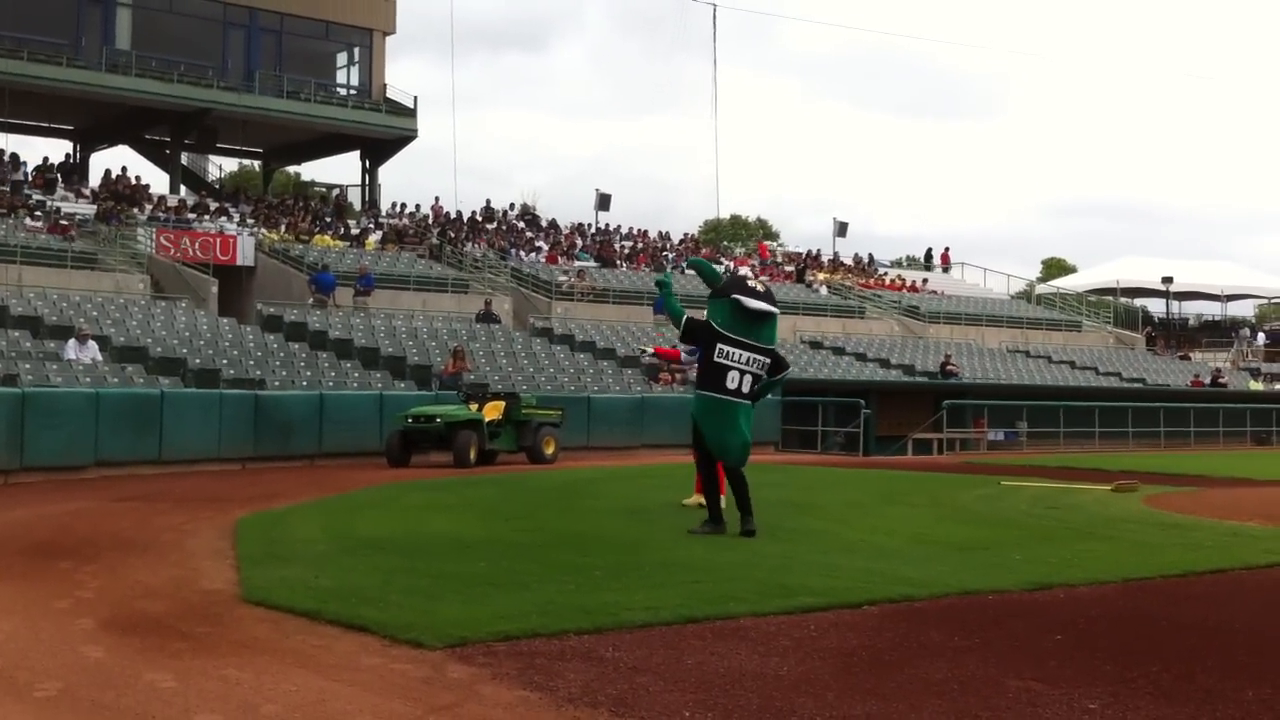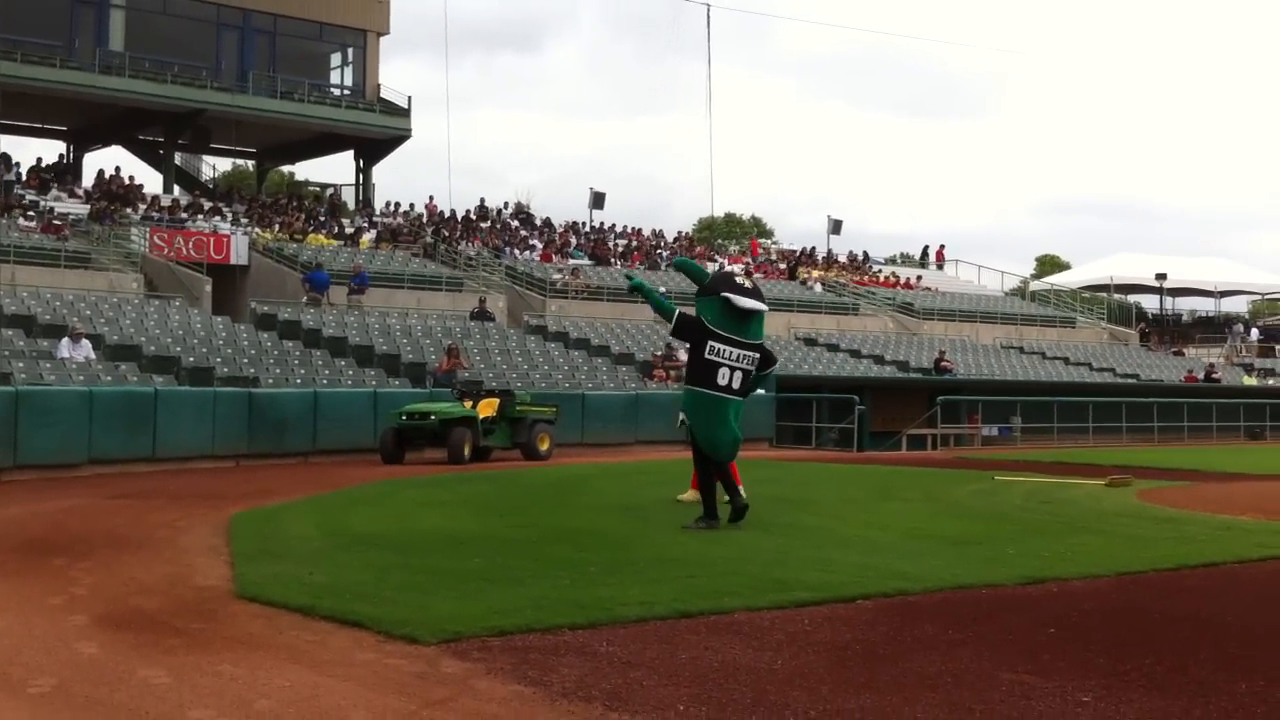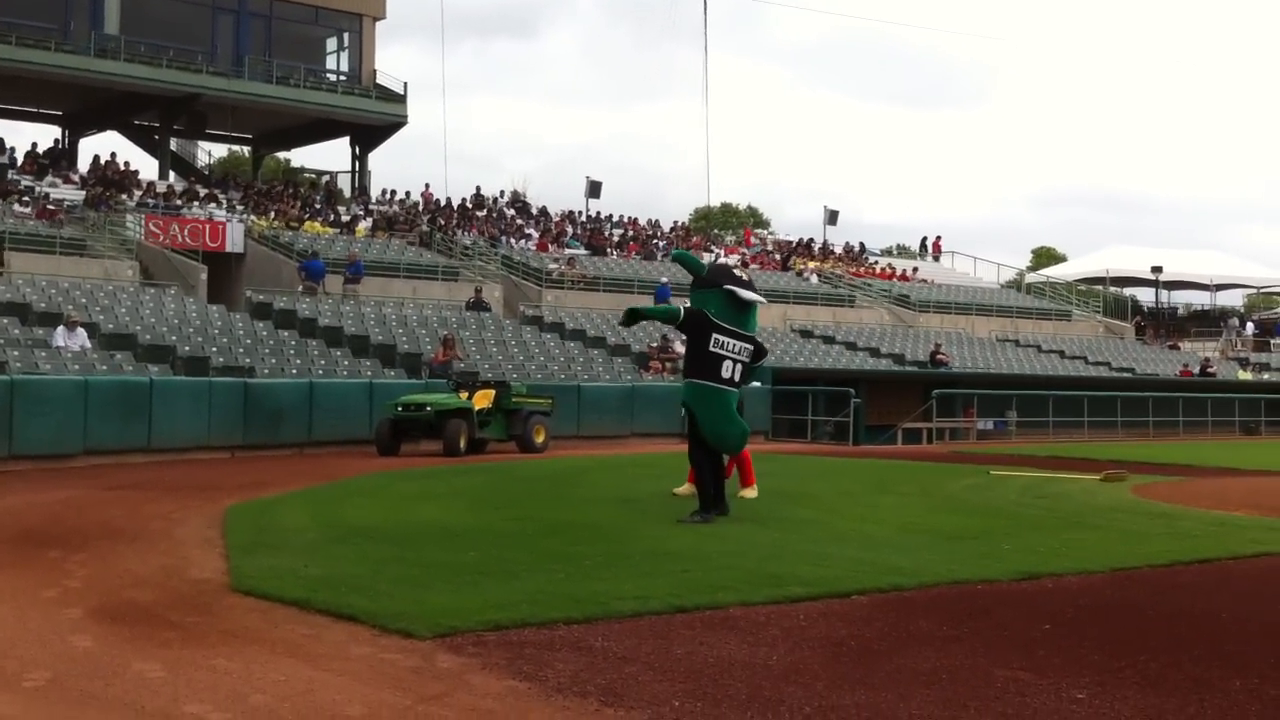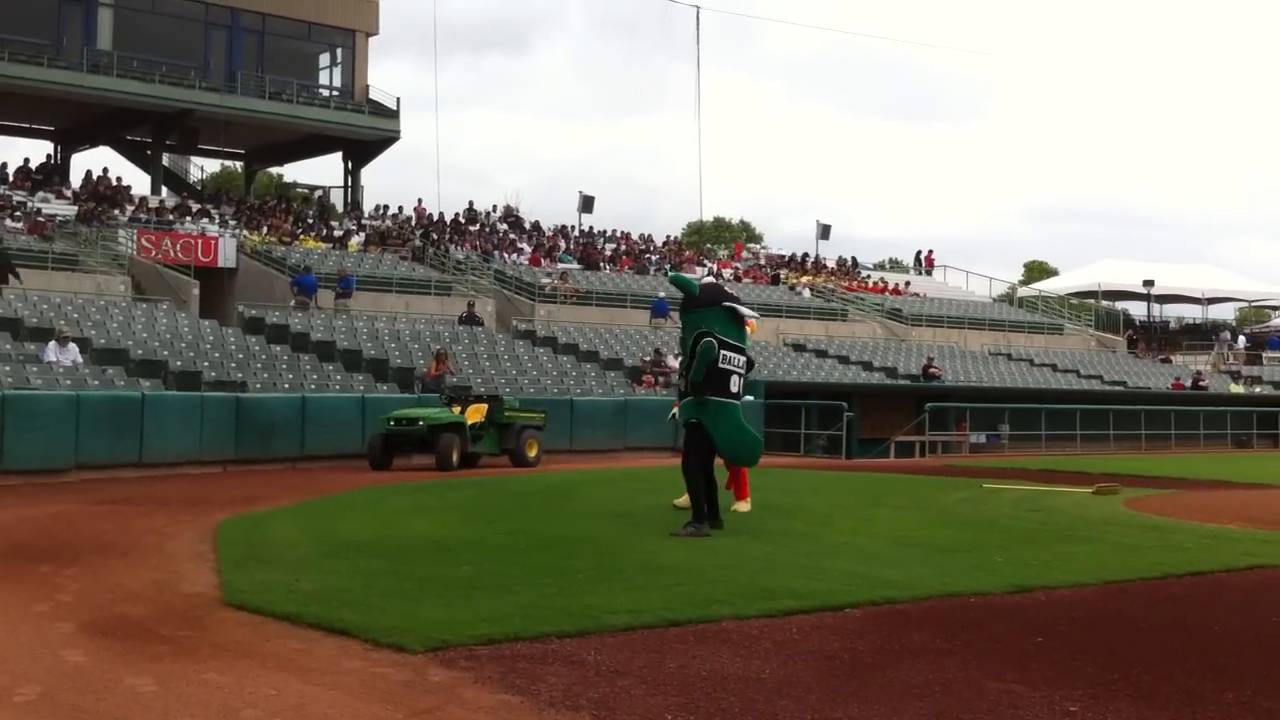
dt=0.2s
person 1, frame 1
left shoulder: (712, 331)
right shoulder: (762, 343)
left elbow: (677, 316)
right elbow: (782, 370)
left wrist: (666, 288)
right wrist: (756, 393)
left hip: (710, 407)
right hip: (741, 409)
left knee: (706, 463)
right knee: (732, 465)
left ankle: (715, 520)
right ankle: (747, 518)
person 1, frame 2
left shoulder: (703, 327)
right shoulder: (751, 340)
left elbow: (668, 311)
right elbow: (770, 364)
left wrist: (642, 288)
right wrist: (745, 390)
left hip: (703, 403)
right hip: (730, 405)
left knee: (703, 459)
right knee: (716, 455)
left ankle: (710, 516)
right ankle: (736, 498)
person 1, frame 3
left shoulder: (704, 320)
right shoulder: (744, 331)
left elbow: (674, 312)
right elbow: (760, 355)
left wrist: (639, 312)
left hip: (704, 394)
right hip: (727, 396)
left knee: (699, 451)
right knee: (712, 449)
left ankle: (707, 509)
right ankle: (719, 503)
person 1, frame 4
left shoulder: (707, 337)
right shoulder: (732, 341)
left elbow: (707, 348)
right elbow: (746, 366)
left wrist: (696, 381)
left hip: (705, 410)
right hip: (725, 409)
left knee: (691, 464)
right knee: (704, 465)
left ankle: (699, 521)
right ankle: (712, 516)
